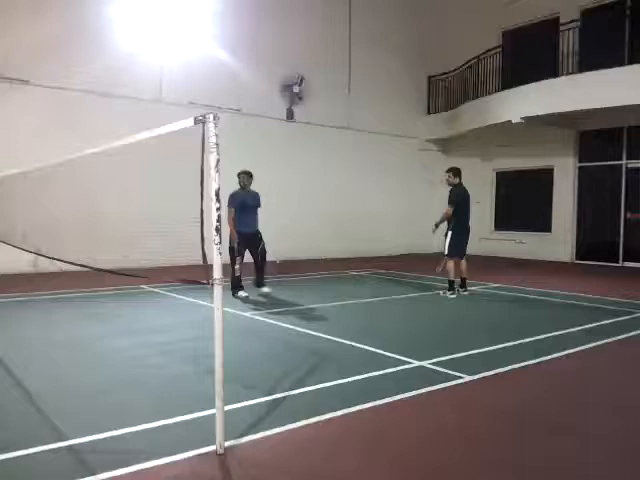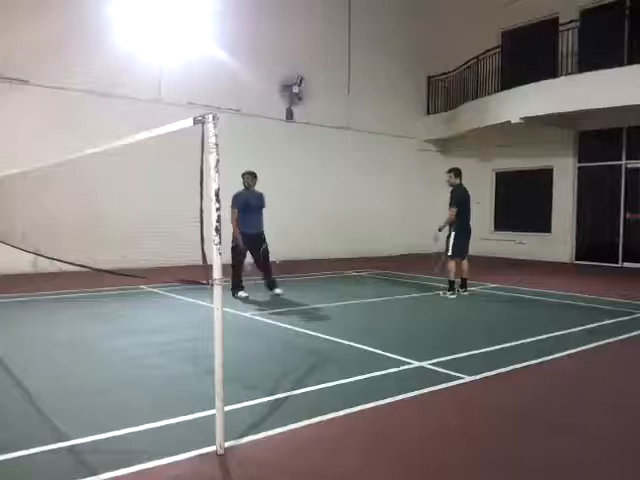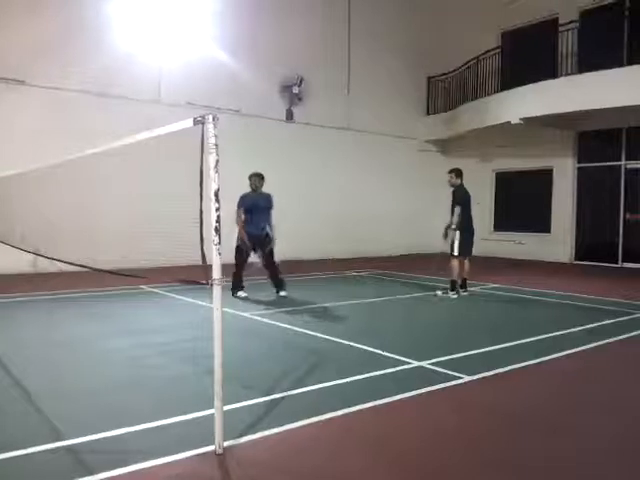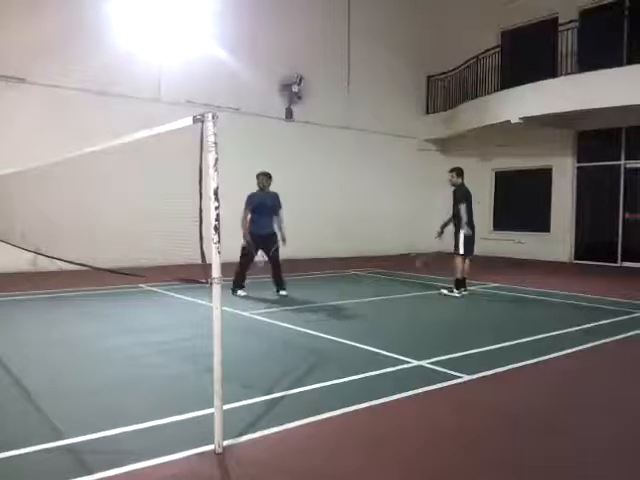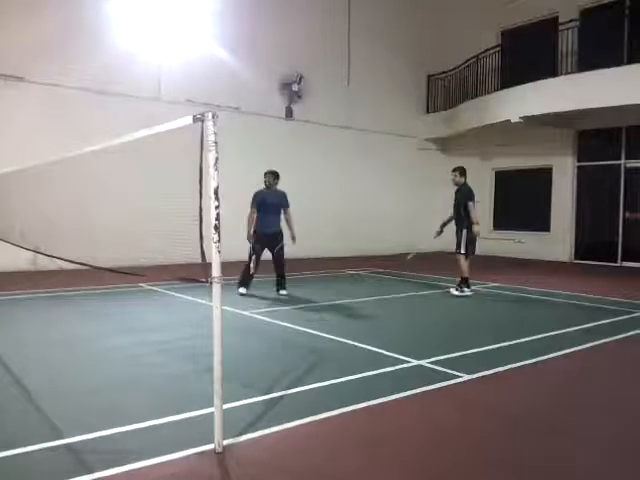
dt=0.1s
person 1, frame 1
left shoulder: (455, 191)
right shoulder: (463, 191)
left elbow: (449, 212)
left wrist: (437, 223)
left hip: (455, 229)
right hip: (464, 228)
left knee: (450, 258)
right knee: (461, 257)
left ankle: (451, 289)
right ankle: (463, 286)
person 1, frame 2
left shoulder: (456, 192)
right shoulder: (463, 191)
left elbow: (452, 213)
left wrist: (442, 227)
right wrist: (446, 226)
left hip: (457, 230)
right hip: (465, 229)
left knee: (452, 258)
right knee: (463, 257)
left ankle: (451, 290)
right ankle: (463, 287)
person 1, frame 3
left shoulder: (459, 192)
right shoulder: (461, 192)
left elbow: (458, 212)
left wrist: (452, 228)
right wrist: (448, 227)
left hip: (461, 230)
right hip: (466, 230)
left knee: (455, 258)
right knee: (464, 257)
left ankle: (453, 290)
right ankle: (463, 287)
person 1, frame 4
left shoulder: (461, 191)
right shoulder: (461, 191)
left elbow: (463, 209)
right elbow: (455, 213)
left wrist: (464, 225)
right wrist: (443, 226)
left hip: (463, 229)
right hip: (463, 228)
left knee: (459, 256)
right knee: (465, 257)
left ankle: (457, 288)
right ankle: (462, 286)
person 1, frame 5
left shoulder: (466, 190)
right shoulder: (459, 191)
left elbow: (471, 207)
right elbow: (456, 213)
left wrist: (475, 224)
right wrist: (443, 225)
left hip: (466, 228)
right hip: (462, 228)
left knee: (461, 255)
right knee: (464, 257)
left ankle: (466, 286)
right ankle: (462, 285)
person 2, frame 1
left shoulder: (256, 196)
right shoulder: (234, 196)
right elbow: (230, 216)
right wrist: (233, 233)
left hip: (254, 233)
right hip: (239, 234)
left knee: (261, 259)
right knee: (237, 262)
left ankle: (260, 283)
right ankle: (238, 289)
person 2, frame 2
left shoulder: (260, 196)
right shoulder: (238, 196)
right elbow: (233, 217)
left wrist: (260, 230)
right wrist: (237, 234)
left hip: (258, 234)
right hip: (242, 234)
left knee: (264, 261)
right knee: (238, 262)
left ankle: (272, 286)
right ankle: (238, 289)
person 2, frame 3
left shoulder: (267, 197)
right shoulder: (245, 198)
right elbow: (239, 217)
left wrist: (271, 233)
right wrist: (242, 233)
left hip: (263, 236)
right hip: (248, 235)
left knee: (270, 262)
right knee: (240, 263)
left ankle: (280, 288)
right ankle: (237, 289)
person 2, frame 4
left shoulder: (274, 197)
right shoulder: (252, 197)
left elbow: (278, 215)
right elbow: (245, 216)
left wrist: (282, 232)
right wrist: (245, 233)
left hip: (270, 235)
right hip: (253, 235)
left knee: (275, 262)
right knee: (245, 262)
left ankle: (280, 287)
right ankle: (237, 288)
person 2, frame 5
left shoulder: (282, 195)
right shoulder: (258, 195)
left elbow: (287, 214)
right elbow: (252, 213)
left wrist: (292, 231)
right wrist: (249, 231)
left hip: (276, 233)
right hip: (259, 233)
left knee: (279, 261)
right knee: (253, 260)
left ankle: (281, 287)
right ankle: (243, 285)
